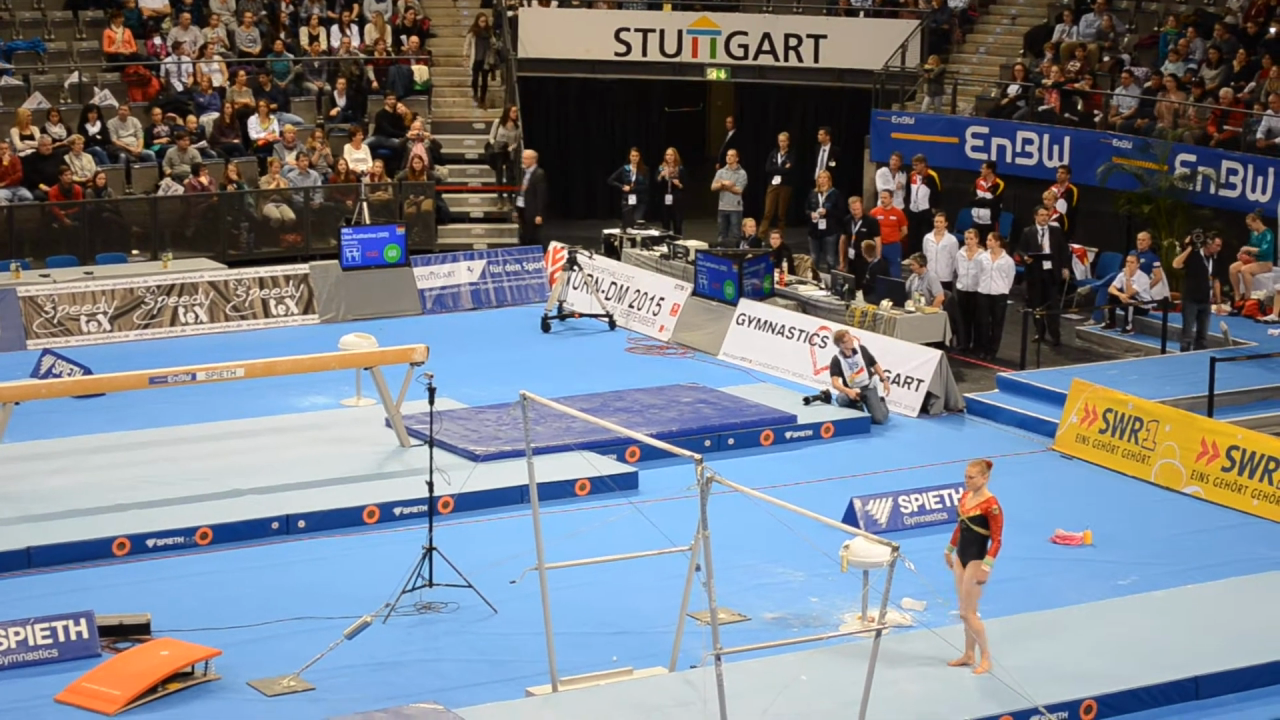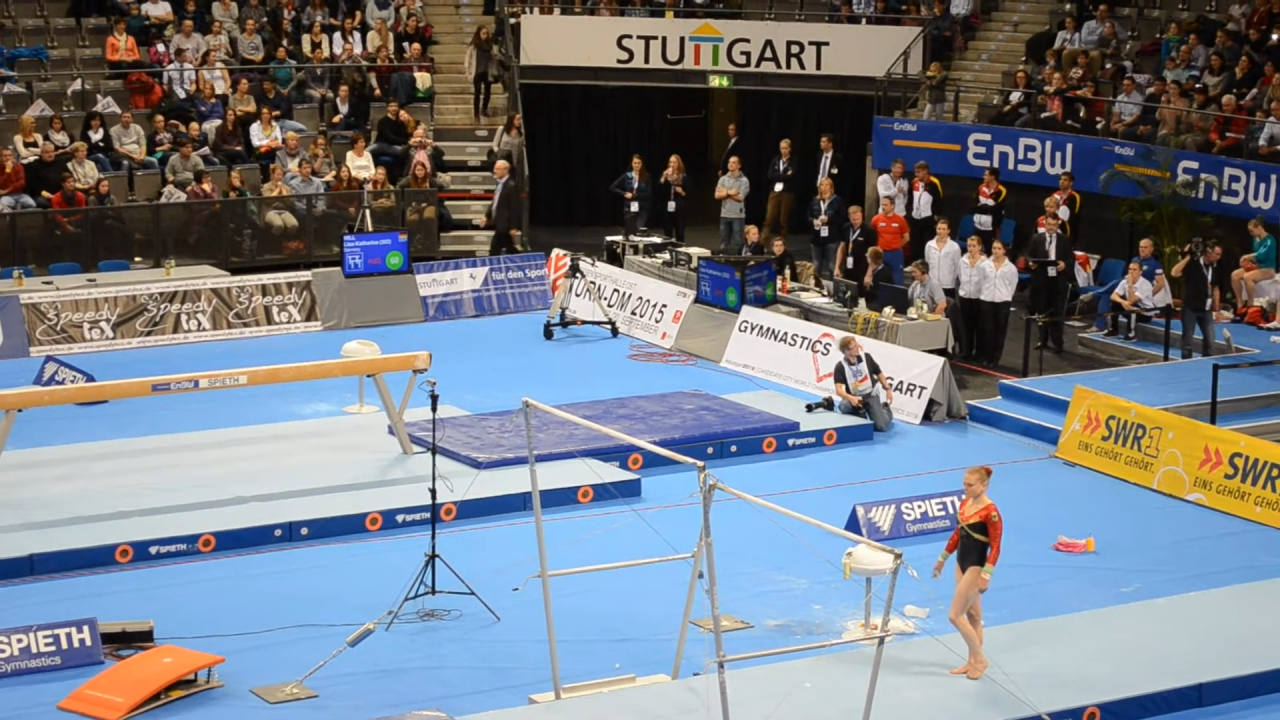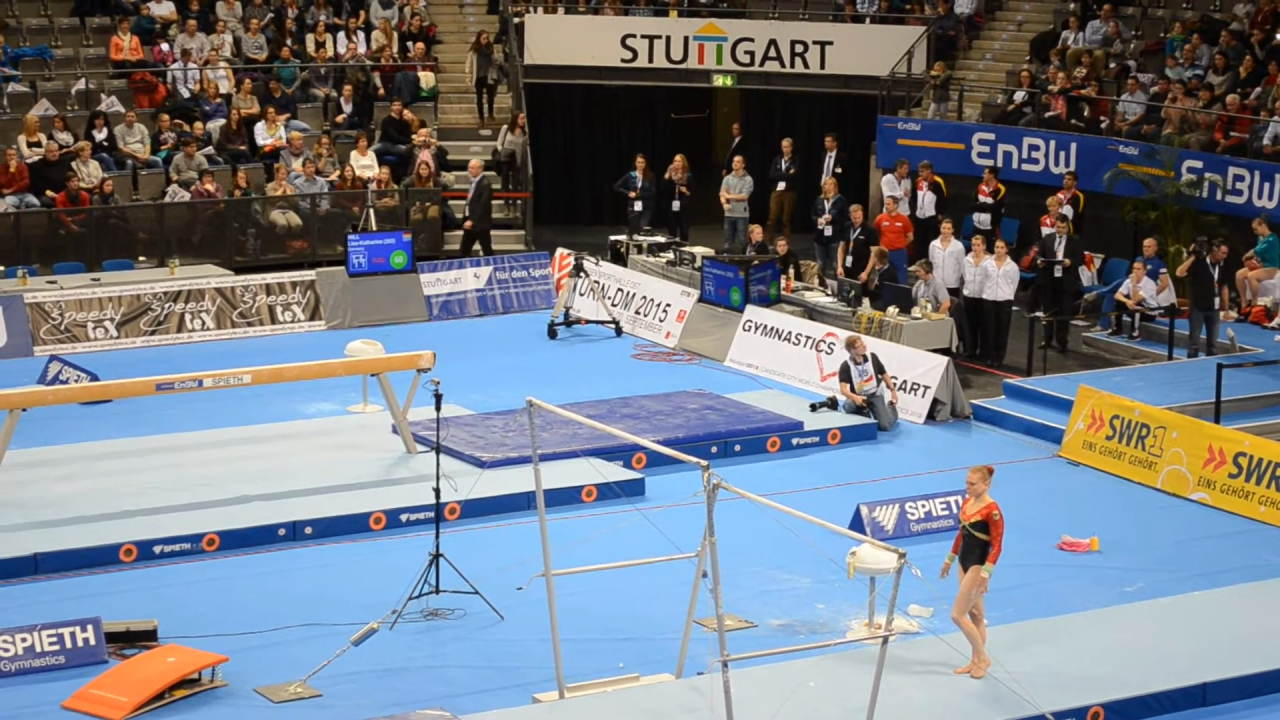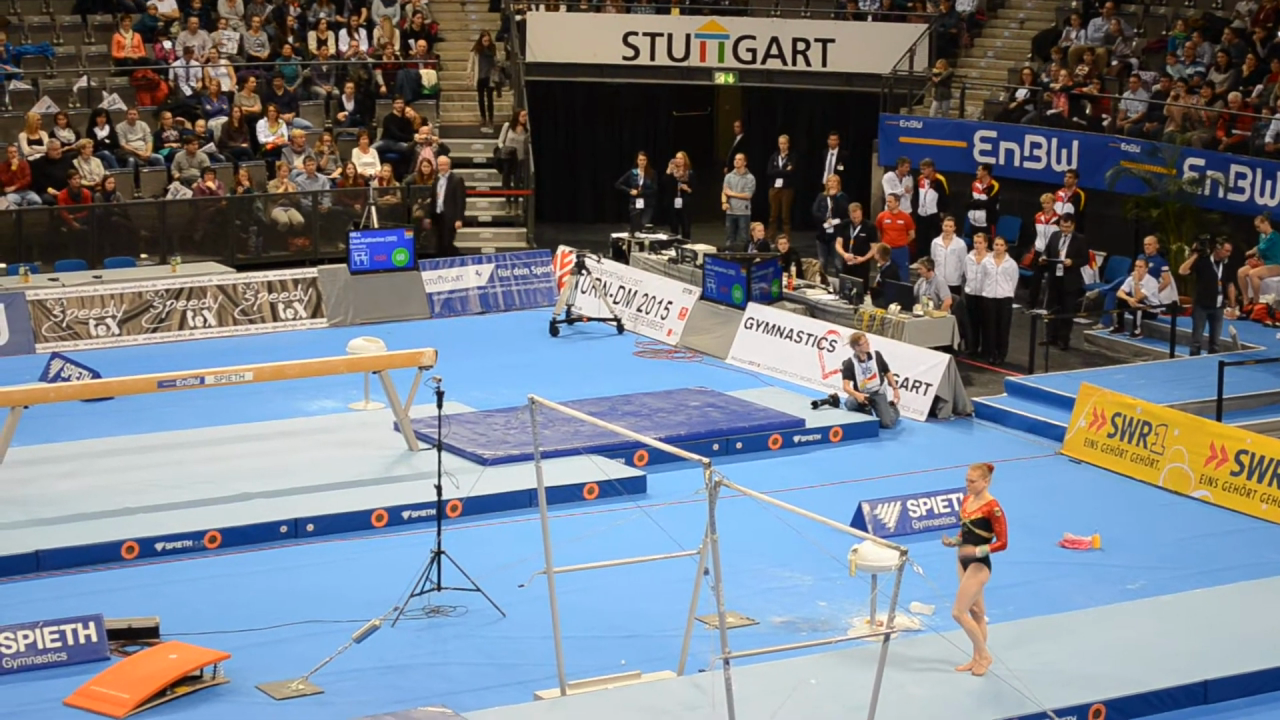
dt=0.4s
person 1, frame 1
left shoulder: (991, 505)
right shoulder: (965, 496)
left elbow: (996, 541)
left wrist: (985, 567)
right wrist: (949, 550)
left hip: (976, 561)
right hip: (961, 557)
left knee: (968, 612)
right knee: (965, 611)
left ankle: (985, 658)
right ankle: (969, 654)
person 1, frame 2
left shoulder: (991, 512)
right shoulder: (965, 503)
left elbow: (995, 548)
left wrist: (985, 576)
right wrist: (942, 558)
left hip: (976, 567)
right hip: (962, 563)
left knee: (955, 615)
right knee: (972, 615)
left ankle: (980, 659)
right ankle: (972, 661)
person 1, frame 3
left shoulder: (992, 510)
right shoulder: (967, 502)
left elbow: (996, 547)
left wrist: (985, 574)
right wrist: (949, 560)
left hip: (978, 566)
right hip: (964, 563)
left knee: (958, 615)
right knee: (975, 614)
left ankle: (982, 658)
right ankle: (975, 661)
person 1, frame 4
left shoulder: (993, 508)
right shoulder: (967, 500)
left elbow: (1002, 542)
left wrist: (977, 551)
right wrist: (953, 540)
left hip: (978, 565)
right hip: (964, 562)
left knee: (959, 612)
right knee: (976, 611)
left ankle: (984, 655)
right ankle: (977, 658)
